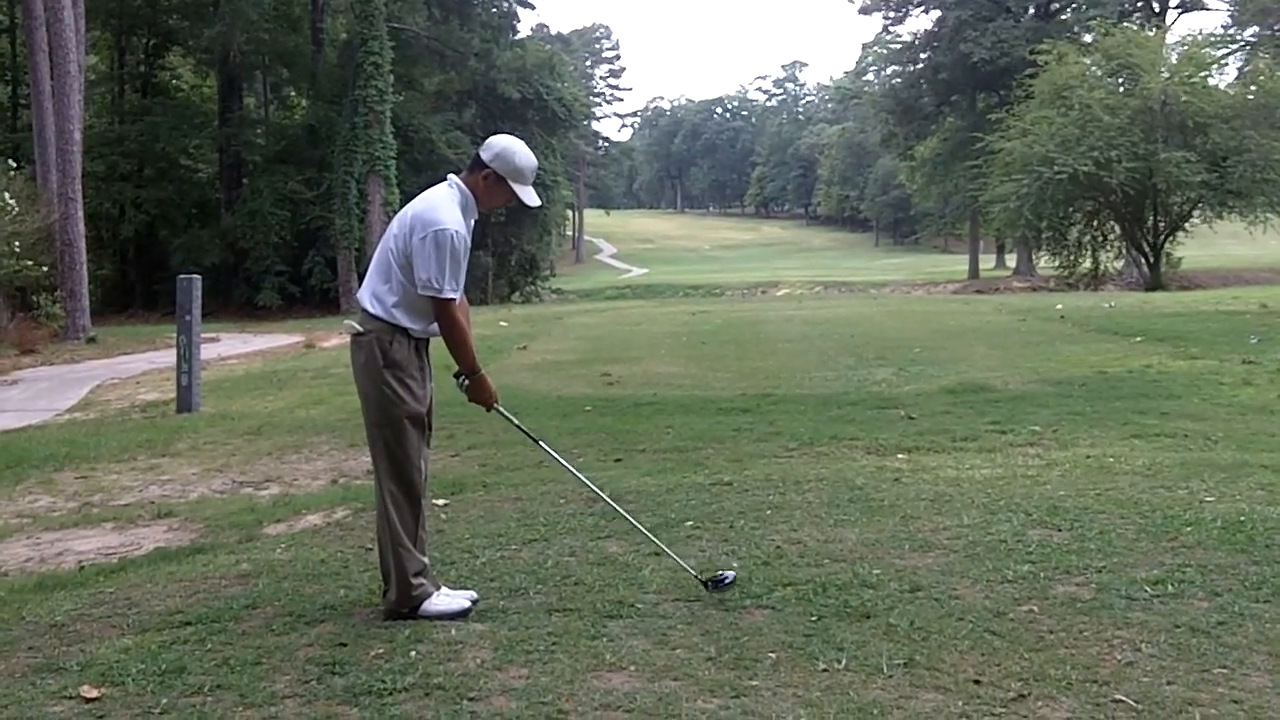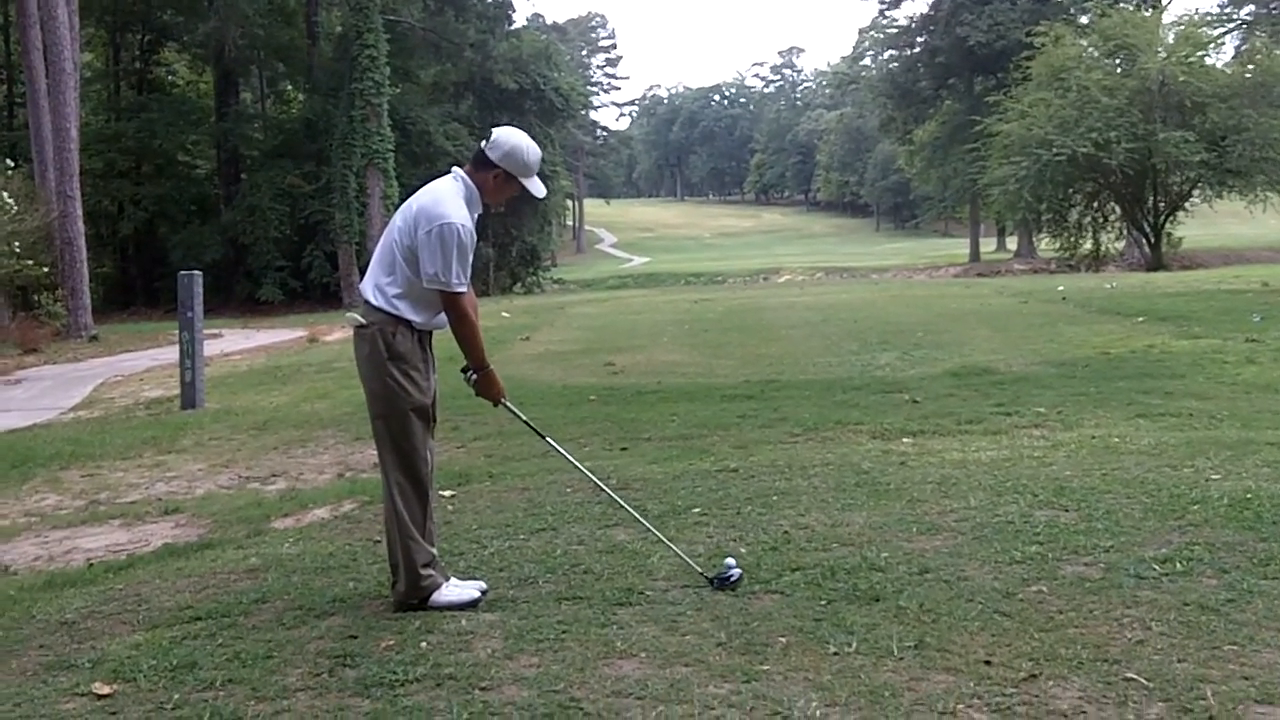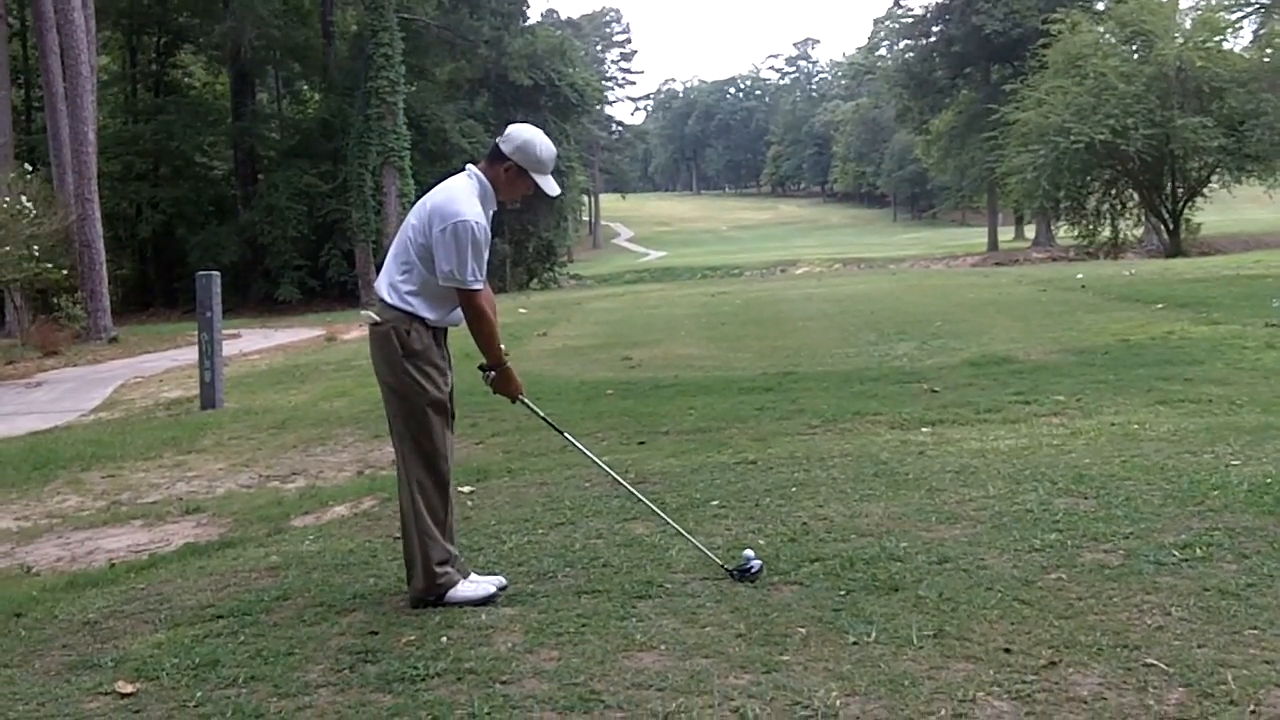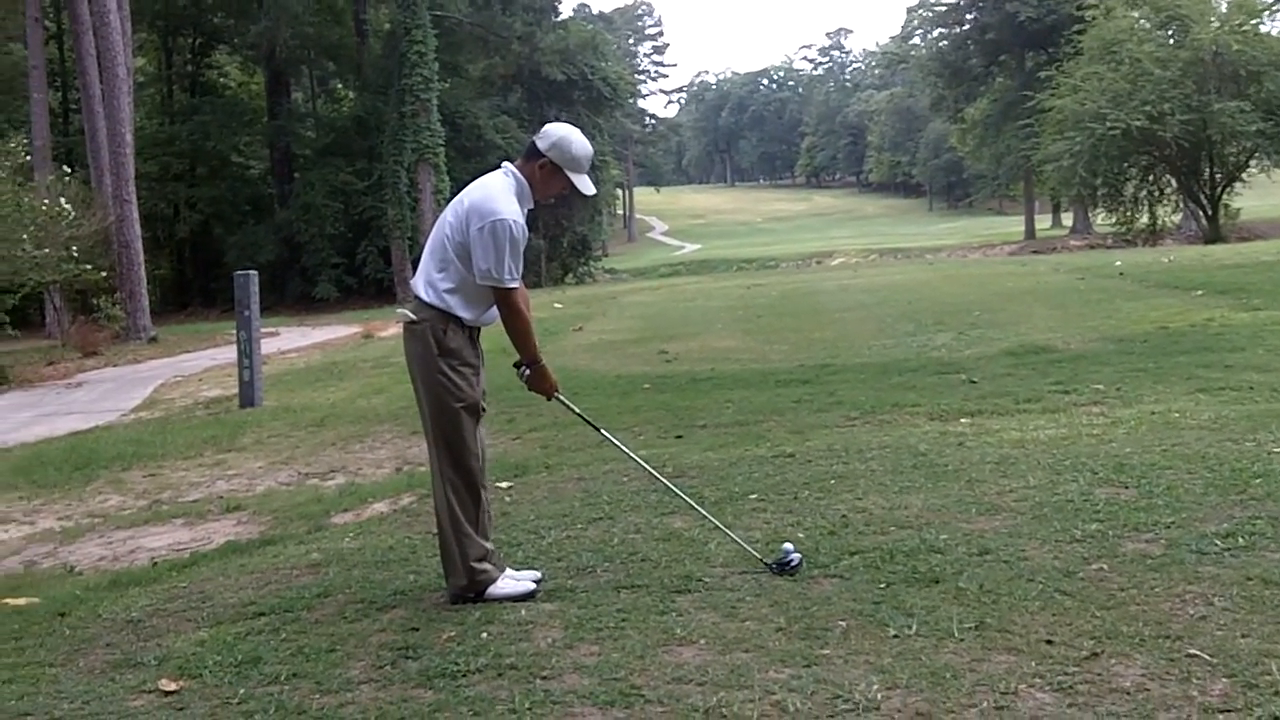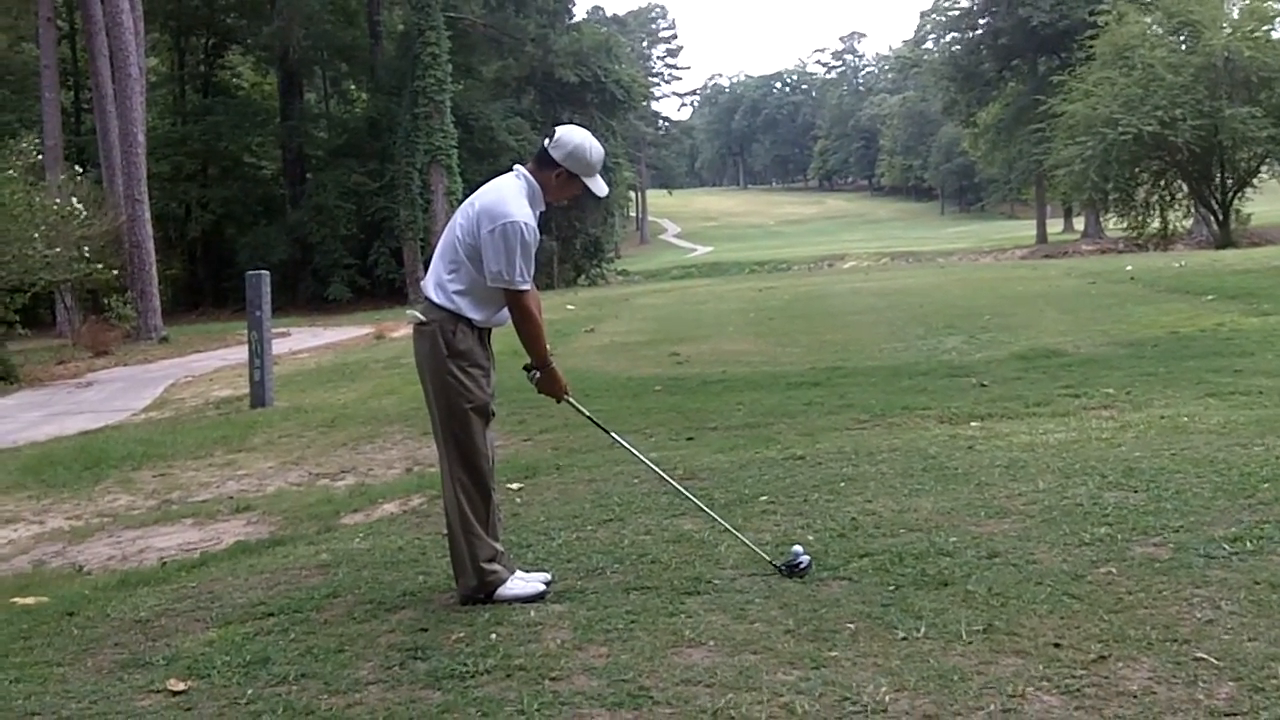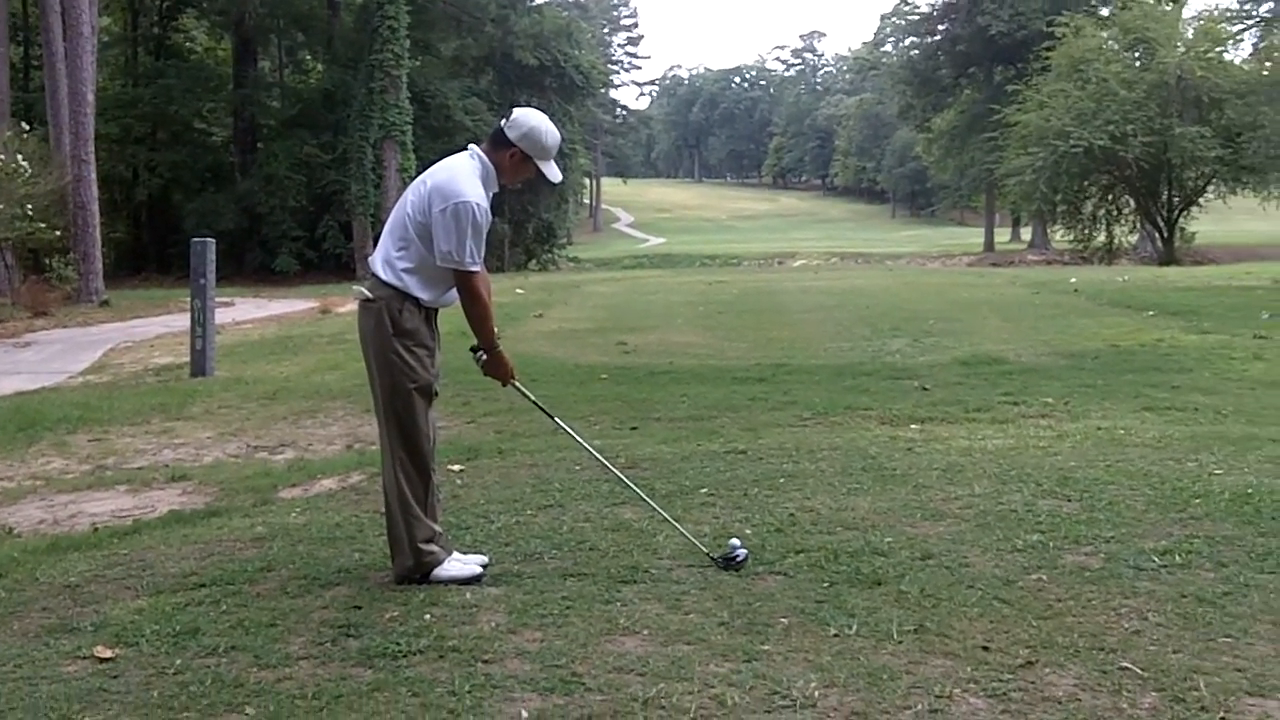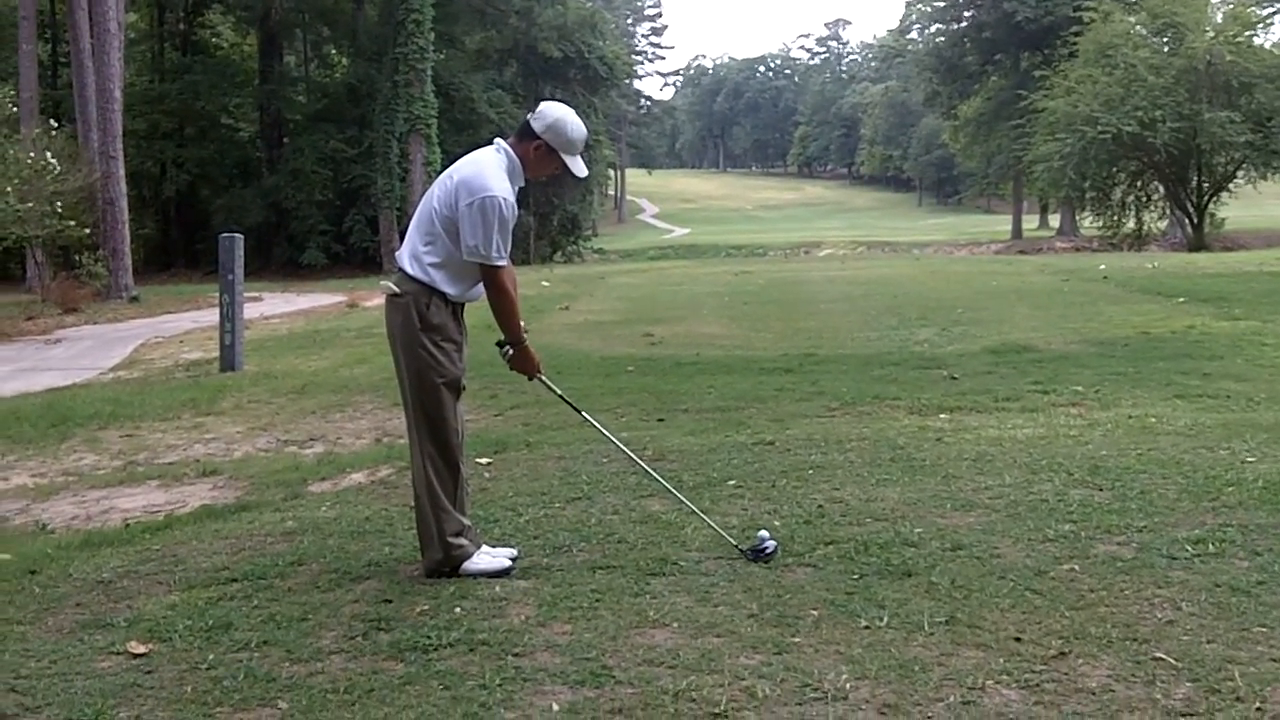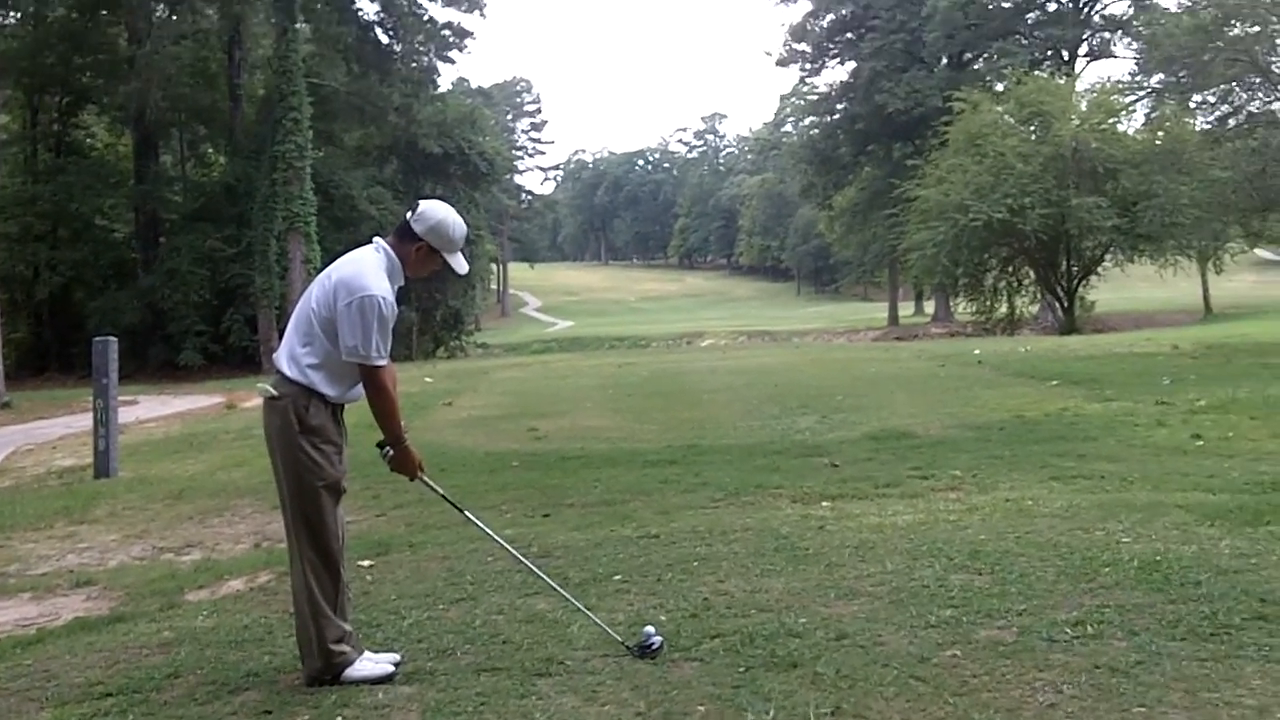
dt=0.4s
person 1, frame 1
left shoulder: (452, 205)
right shoulder: (444, 223)
left elbow: (456, 298)
right elbow: (445, 312)
left wrist: (470, 366)
right wrist: (475, 375)
left hip: (404, 341)
right hip: (388, 344)
left knee: (411, 470)
right knee: (402, 472)
left ankle: (416, 581)
right ankle: (407, 593)
person 1, frame 2
left shoulder: (453, 196)
right shoulder: (450, 218)
left elbow: (463, 290)
right elbow: (455, 306)
left wrist: (478, 361)
right wrist: (484, 370)
left hip: (406, 333)
right hip: (392, 337)
left knee: (417, 461)
right knee: (409, 464)
left ankle: (424, 572)
right ankle: (416, 584)
person 1, frame 3
left shoulder: (469, 194)
right shoulder: (464, 215)
left elbow: (479, 286)
right elbow: (472, 303)
left wrist: (497, 354)
right wrist: (500, 367)
left hip: (420, 330)
right hip: (407, 334)
left knee: (434, 454)
right knee: (427, 458)
left ankle: (444, 567)
right ankle: (432, 580)
person 1, frame 4
left shoulder: (501, 189)
right shoulder: (501, 213)
left elbow: (513, 288)
right elbow: (509, 301)
left wrist: (531, 355)
right wrist: (536, 366)
left hip: (453, 329)
right hip: (442, 332)
left knee: (469, 454)
right knee: (459, 458)
left ankle: (482, 563)
right ankle: (471, 576)
person 1, frame 5
left shoulder: (513, 191)
right shoulder: (513, 216)
left elbow: (524, 290)
right elbow: (520, 303)
left wrist: (542, 355)
right wrist: (546, 368)
left hip: (463, 330)
right hip: (451, 334)
left knee: (476, 457)
right knee: (468, 459)
left ankle: (491, 565)
right ankle: (481, 578)
person 1, frame 6
left shoulder: (466, 170)
right shoulder: (465, 196)
left elbow: (474, 271)
right elbow: (469, 284)
left wrist: (489, 337)
right wrist: (493, 351)
left hip: (410, 309)
right hip: (397, 312)
left knee: (418, 437)
right knee: (410, 439)
left ankle: (428, 546)
right ankle: (418, 557)
person 1, frame 7
left shoulder: (492, 164)
right shoulder: (491, 190)
left elbow: (500, 266)
right elbow: (494, 278)
left wrist: (516, 331)
right wrist: (519, 345)
left hip: (436, 303)
right hip: (424, 307)
left knee: (445, 430)
right knee: (438, 433)
left ankle: (457, 539)
right ankle: (448, 550)
person 1, frame 8
left shoulder: (370, 263)
right shoulder: (370, 288)
left elbow: (380, 364)
right elbow: (375, 378)
left wrist: (395, 433)
right wrist: (400, 445)
left hip: (315, 405)
right hip: (302, 409)
left knee: (326, 536)
right knee: (317, 538)
left ankle: (338, 646)
right ankle: (329, 659)
